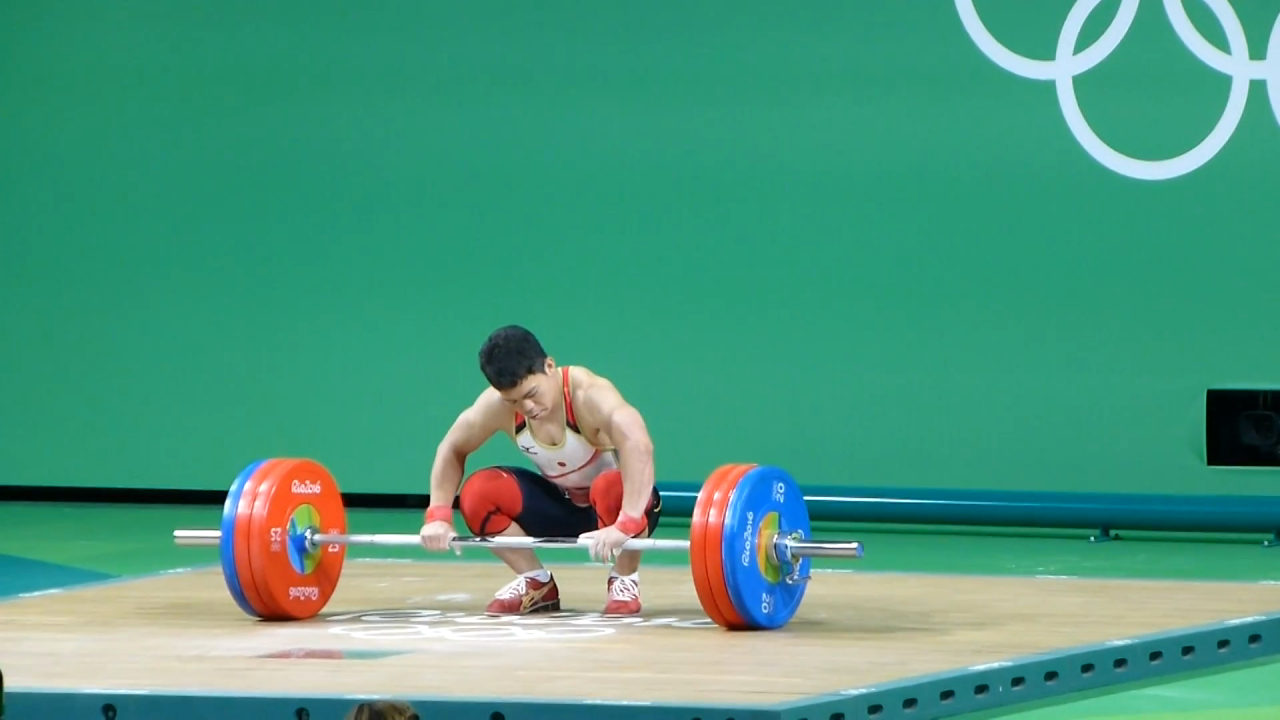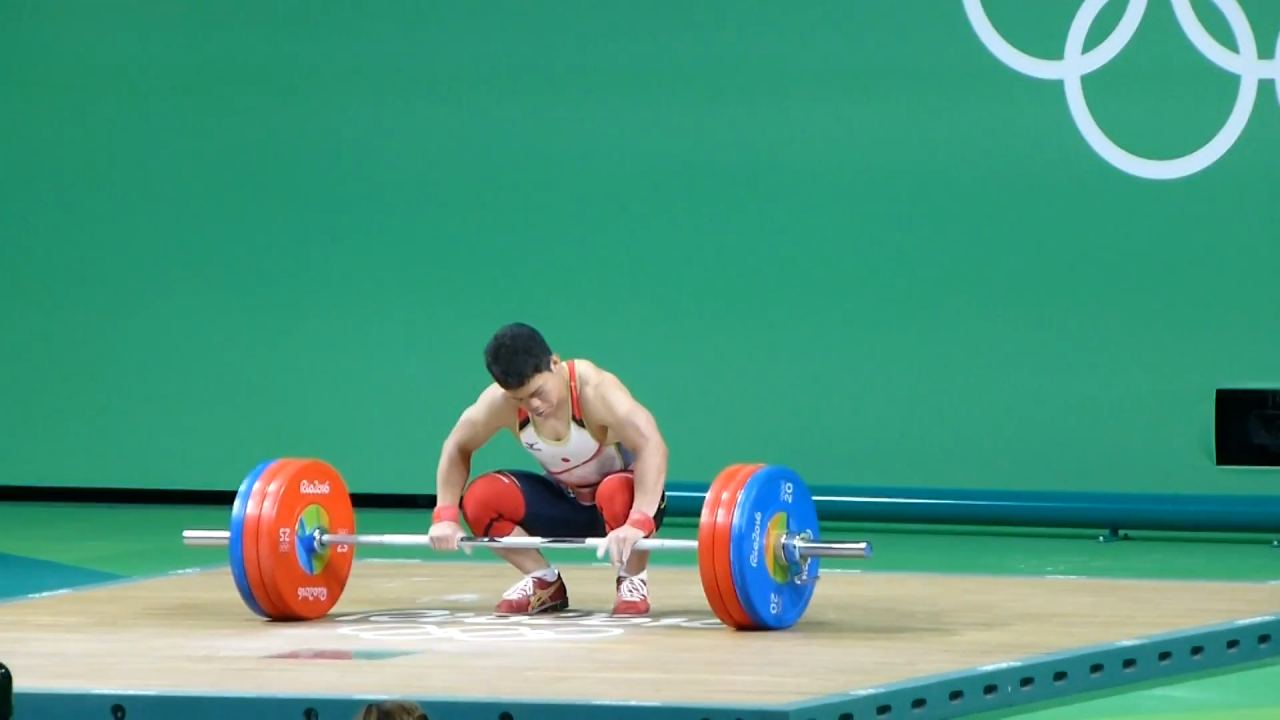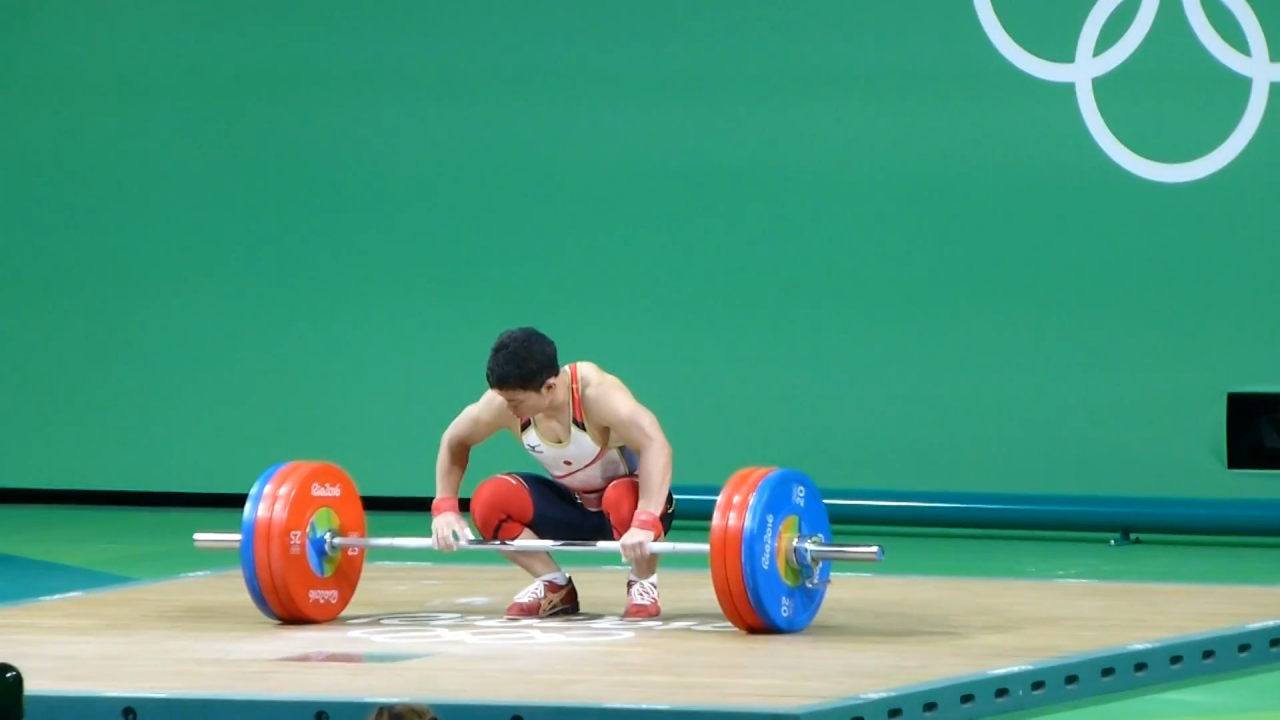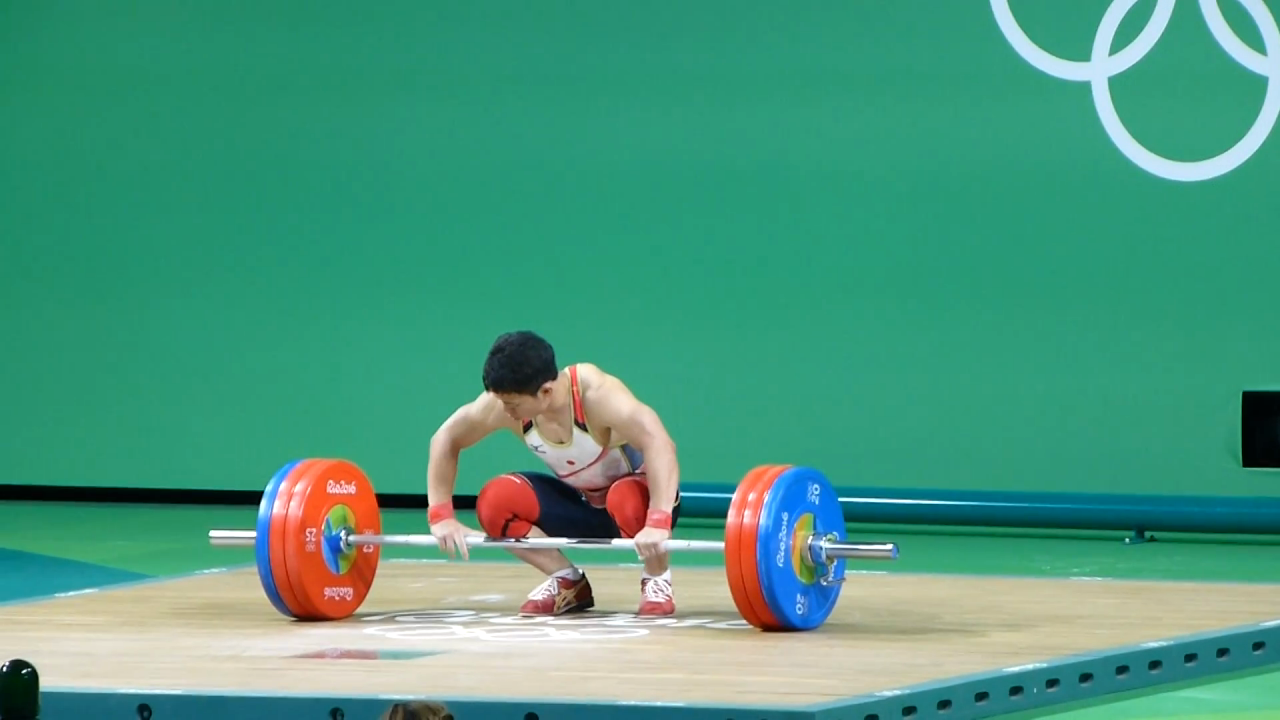
dt=0.3s
person 1, frame 1
left shoulder: (588, 393)
right shoulder: (496, 404)
left elbow: (638, 445)
right elbow: (452, 450)
left wrist: (624, 525)
right wrist: (438, 516)
left hip: (613, 501)
right hip: (562, 507)
left knee: (611, 488)
right knee: (479, 491)
left ankle: (624, 580)
right ankle: (537, 582)
person 1, frame 2
left shoulder: (595, 388)
right shoulder: (499, 401)
left elbow: (653, 446)
right elbow: (457, 448)
left wrist: (637, 523)
right wrist: (445, 516)
left hip: (619, 501)
right hip: (566, 503)
left knee: (618, 492)
right knee: (480, 499)
left ankle: (632, 580)
right ankle: (544, 581)
person 1, frame 3
left shoulder: (597, 391)
right shoulder: (502, 402)
left elbow: (657, 447)
right elbow: (455, 440)
left wrist: (644, 523)
right wrist: (445, 508)
left hip: (629, 502)
right hip: (575, 508)
left knee: (622, 498)
right knee: (489, 500)
left ankle: (643, 583)
right ankle: (555, 586)
person 1, frame 4
left shoulder: (597, 393)
right shoulder: (501, 402)
left elbow: (660, 445)
right elbow: (445, 440)
left wrist: (658, 522)
right wrist: (441, 515)
left hip: (636, 498)
right hip: (581, 505)
left knee: (627, 499)
right knee: (495, 501)
left ankle: (657, 581)
right ankle: (568, 582)
